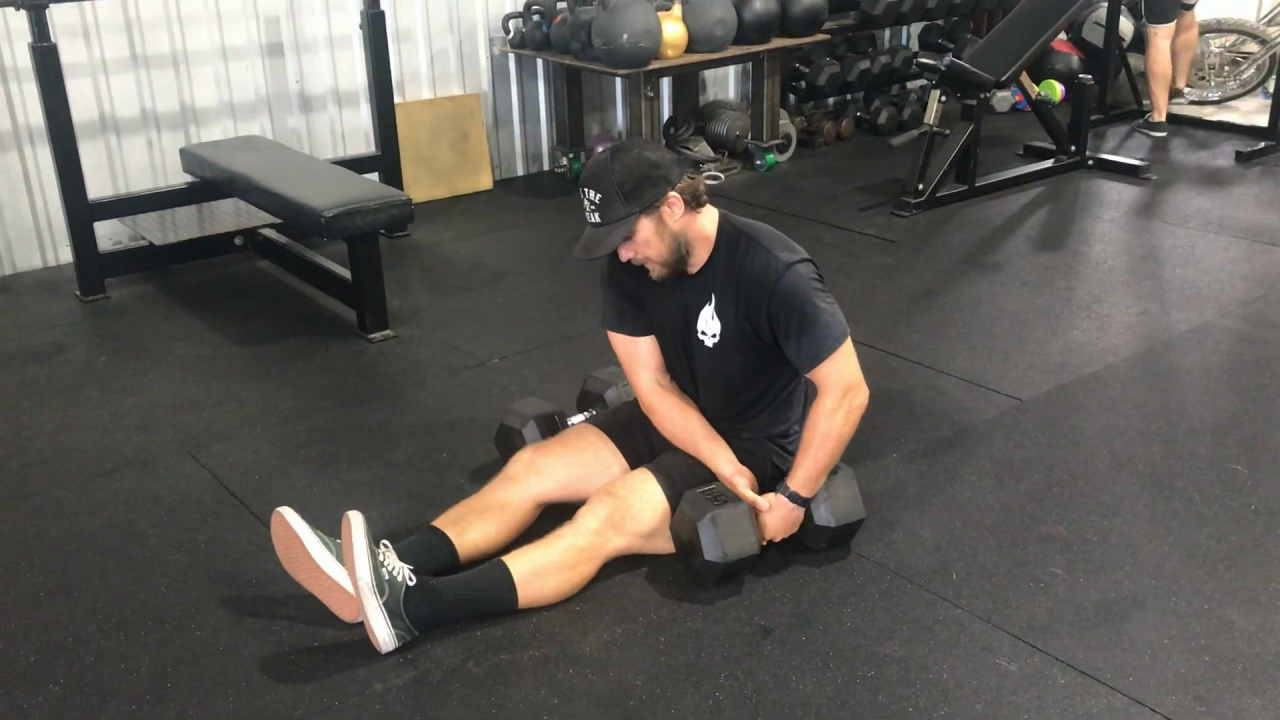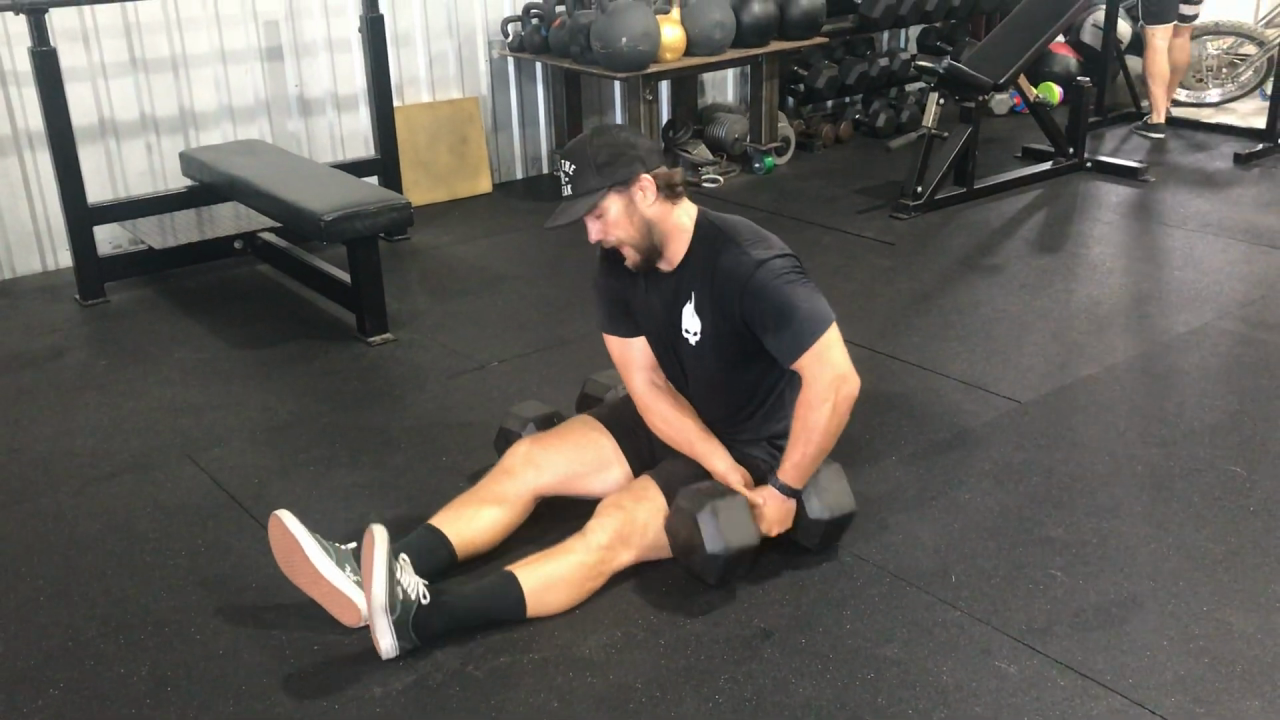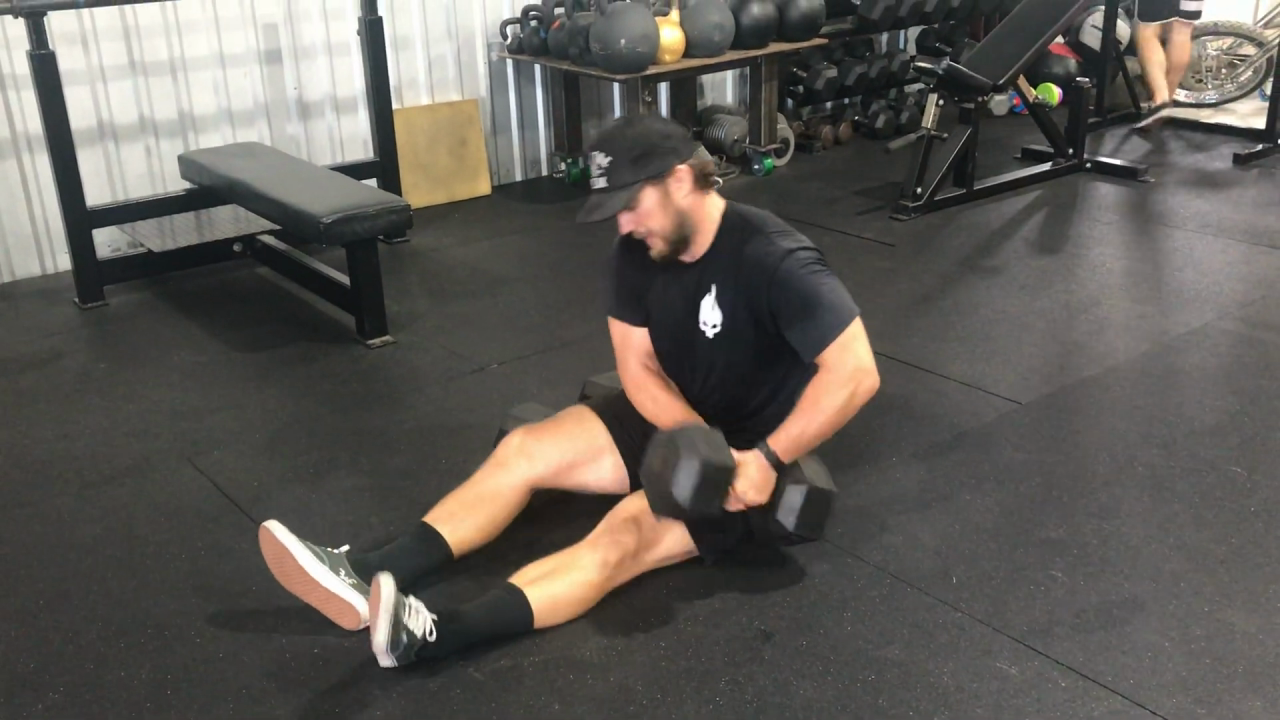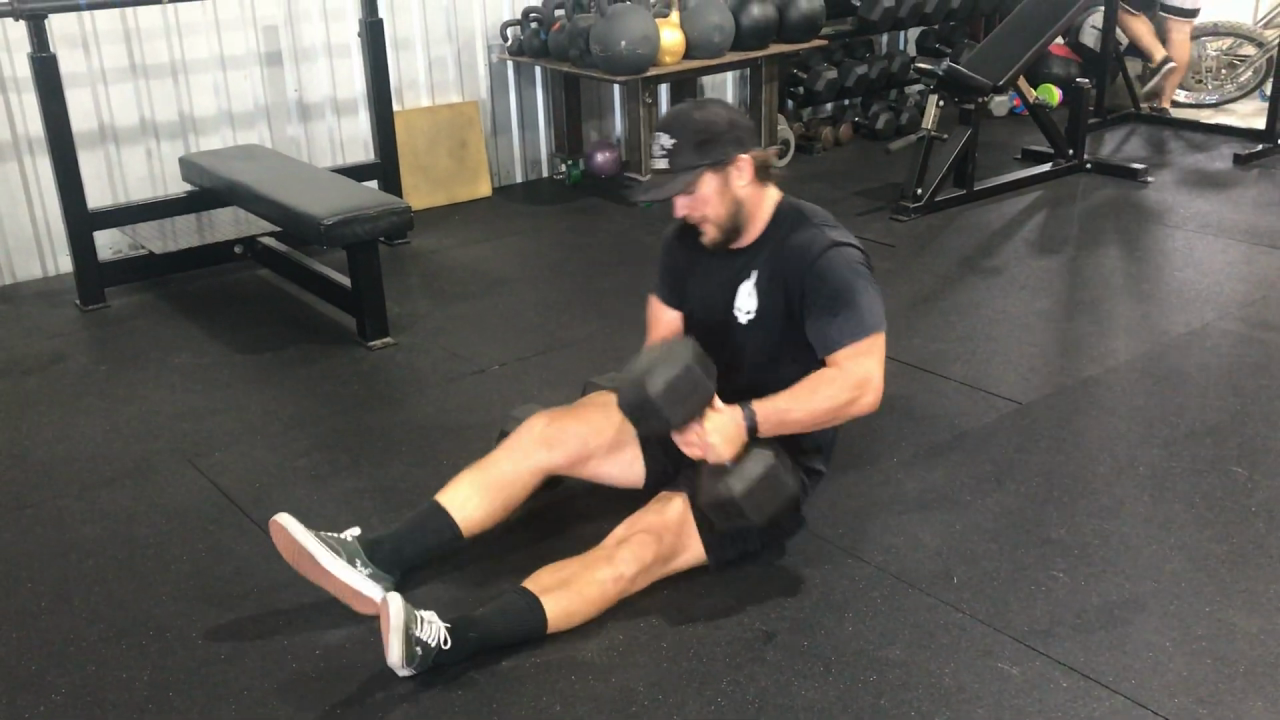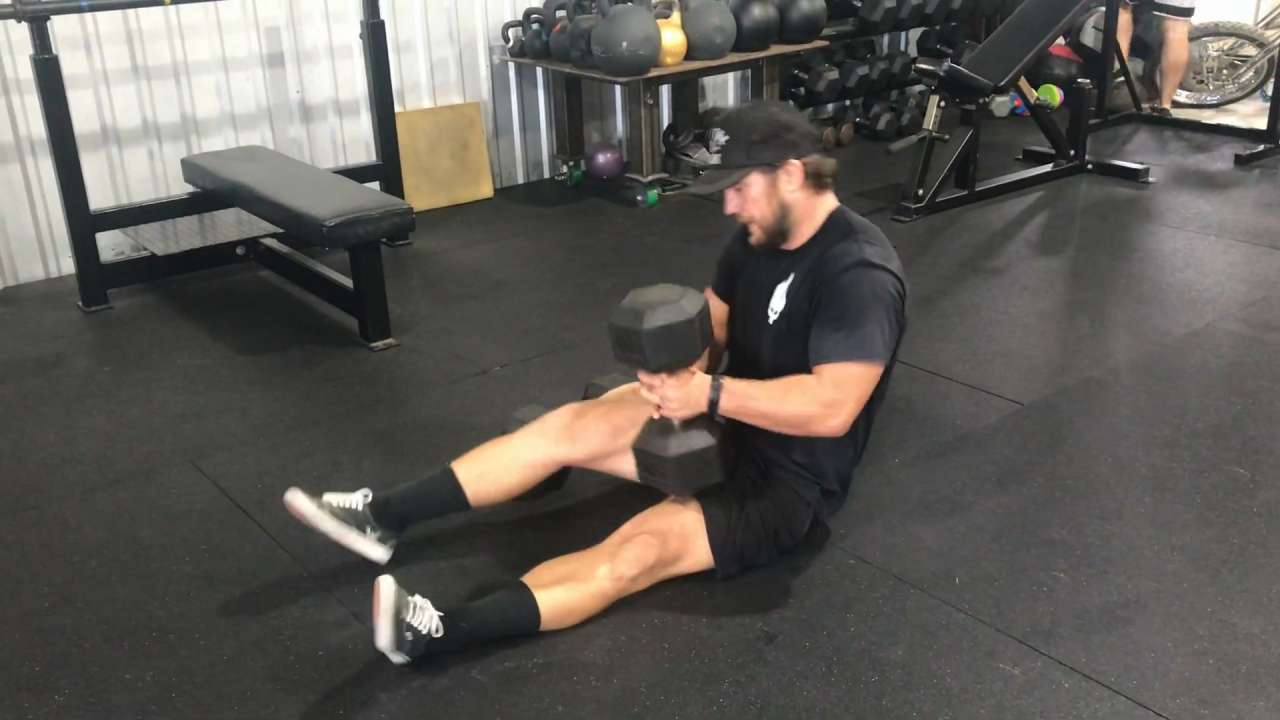
dt=0.2s
person 1, frame 1
left shoulder: (774, 273)
right shoulder: (629, 268)
left elbow: (846, 391)
right elbow: (655, 386)
left wrist: (792, 498)
right wrist: (726, 470)
left hip: (755, 445)
right hip: (676, 421)
left knee: (610, 516)
right knee: (532, 467)
left ankle: (412, 606)
right ankle: (387, 574)
person 1, frame 2
left shoulder: (751, 266)
right shoulder: (620, 266)
left elbow: (835, 381)
right elbow: (650, 389)
left wrist: (783, 490)
right wrist: (724, 472)
left hip: (751, 446)
right hip: (674, 423)
left knee: (618, 526)
right knee: (529, 458)
left ankle: (419, 615)
right ankle: (373, 578)
person 1, frame 3
left shoulder: (775, 260)
right shoulder: (640, 252)
left elbow: (856, 374)
right elbow: (640, 372)
left wrist: (764, 460)
left hip: (751, 448)
right hip: (674, 422)
left knee: (625, 536)
right knee: (525, 449)
left ankle: (427, 634)
right ankle: (370, 579)
person 1, frame 4
left shoulder: (821, 256)
right shoulder: (692, 236)
left elbow: (860, 385)
right elbow: (665, 344)
left wrist: (744, 421)
right wrist: (695, 407)
right hip: (697, 418)
left knee: (641, 544)
right knee: (544, 435)
left ankle: (446, 642)
right ankle: (380, 560)
person 1, frame 5
left shoulder: (859, 272)
right shoulder: (760, 233)
left elbow: (832, 408)
right elbow: (713, 324)
left wrist: (710, 393)
right wrist: (687, 372)
left hip: (793, 477)
right hip: (732, 424)
left knee: (642, 548)
right knee: (571, 427)
left ankle: (436, 631)
right ankle: (383, 517)
